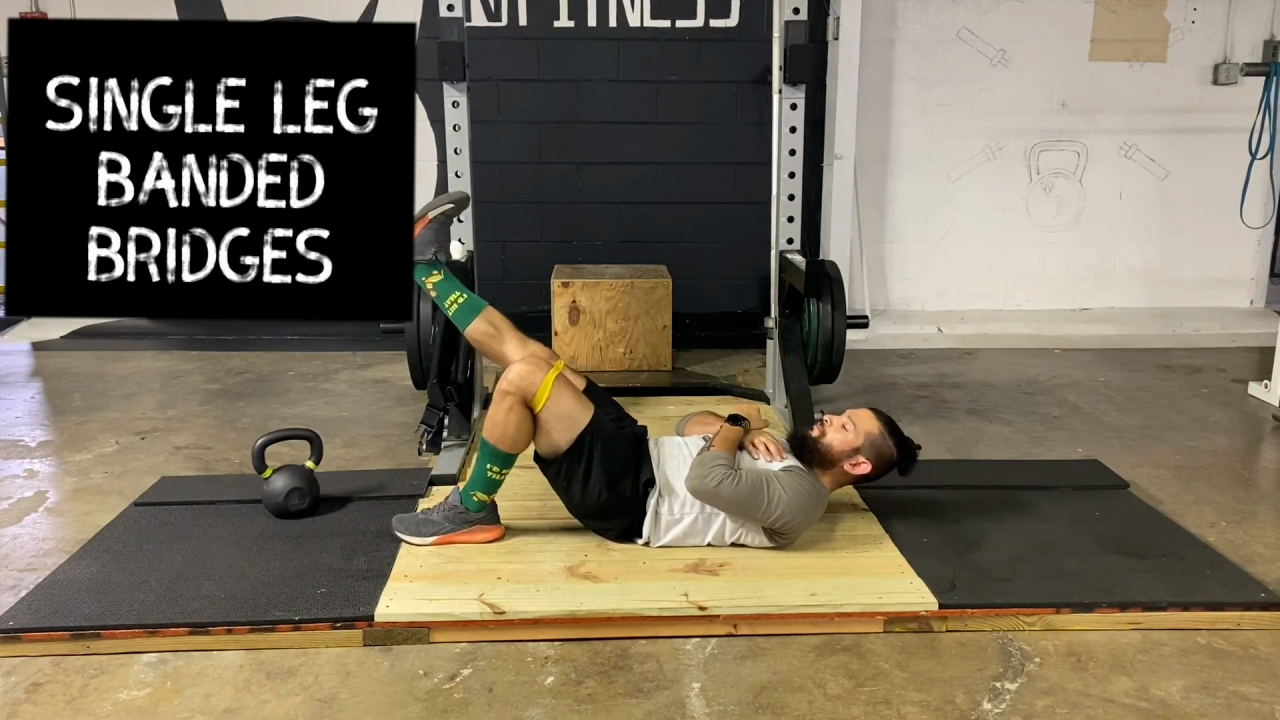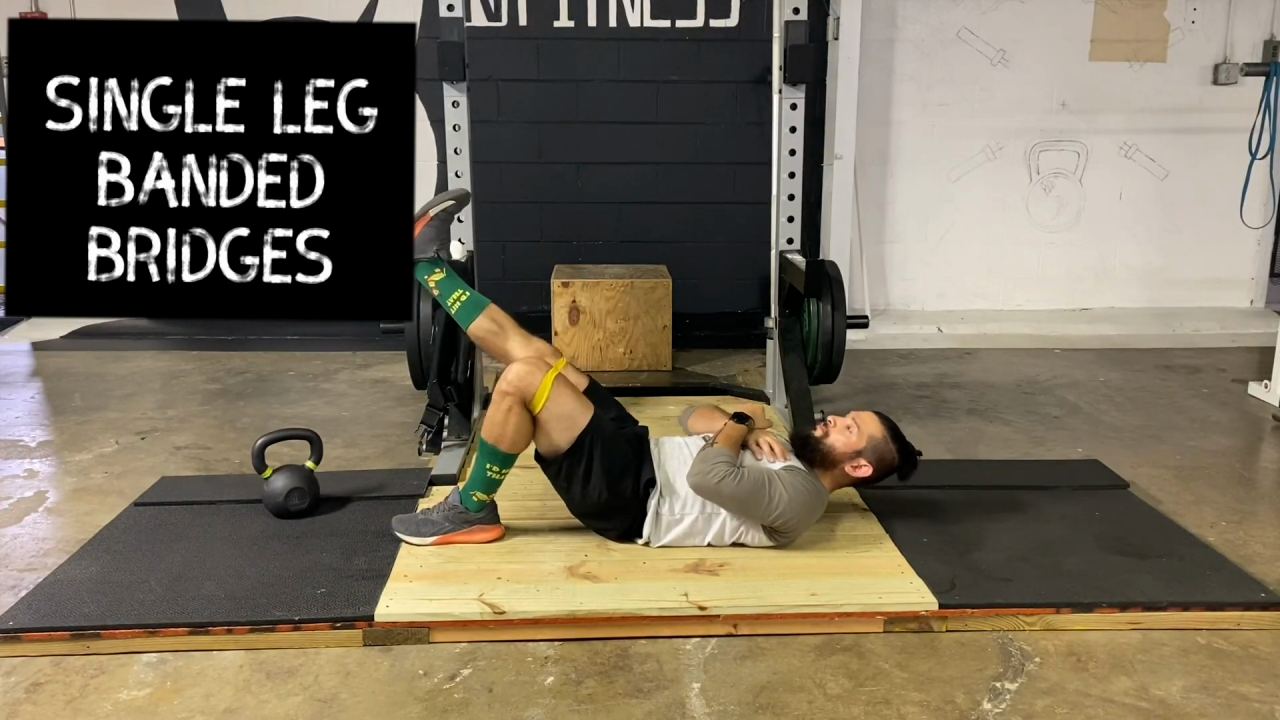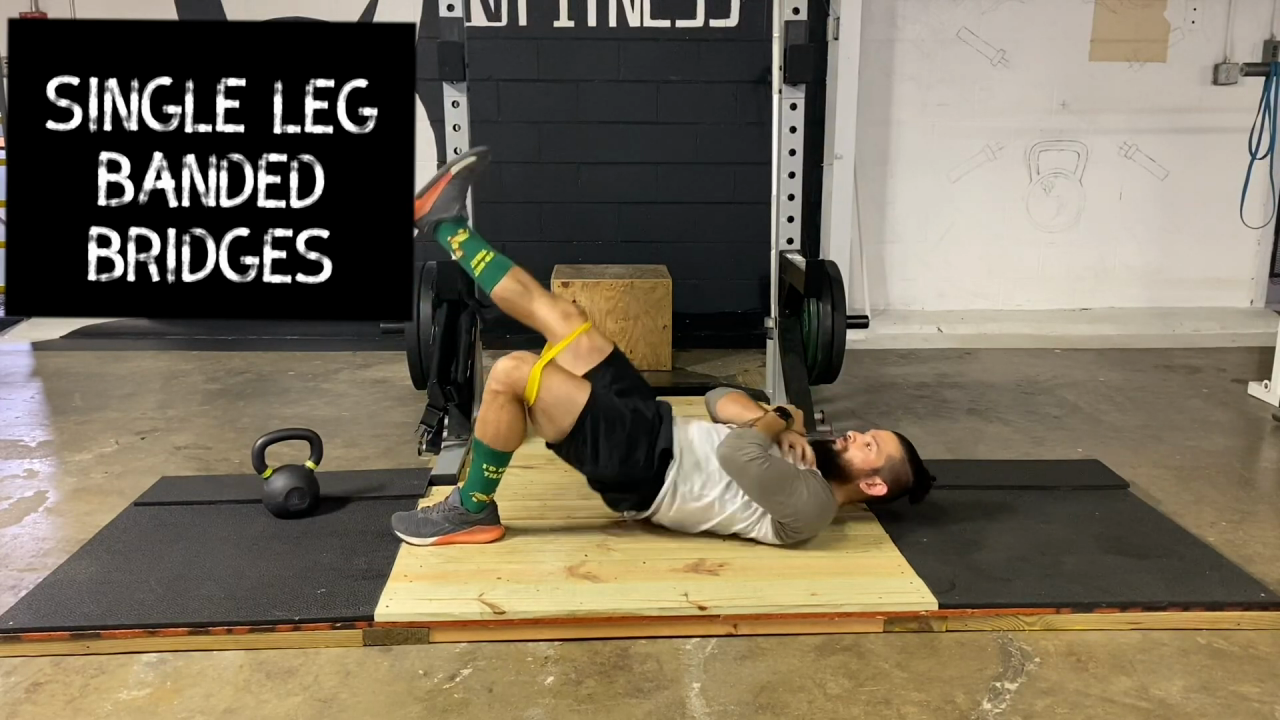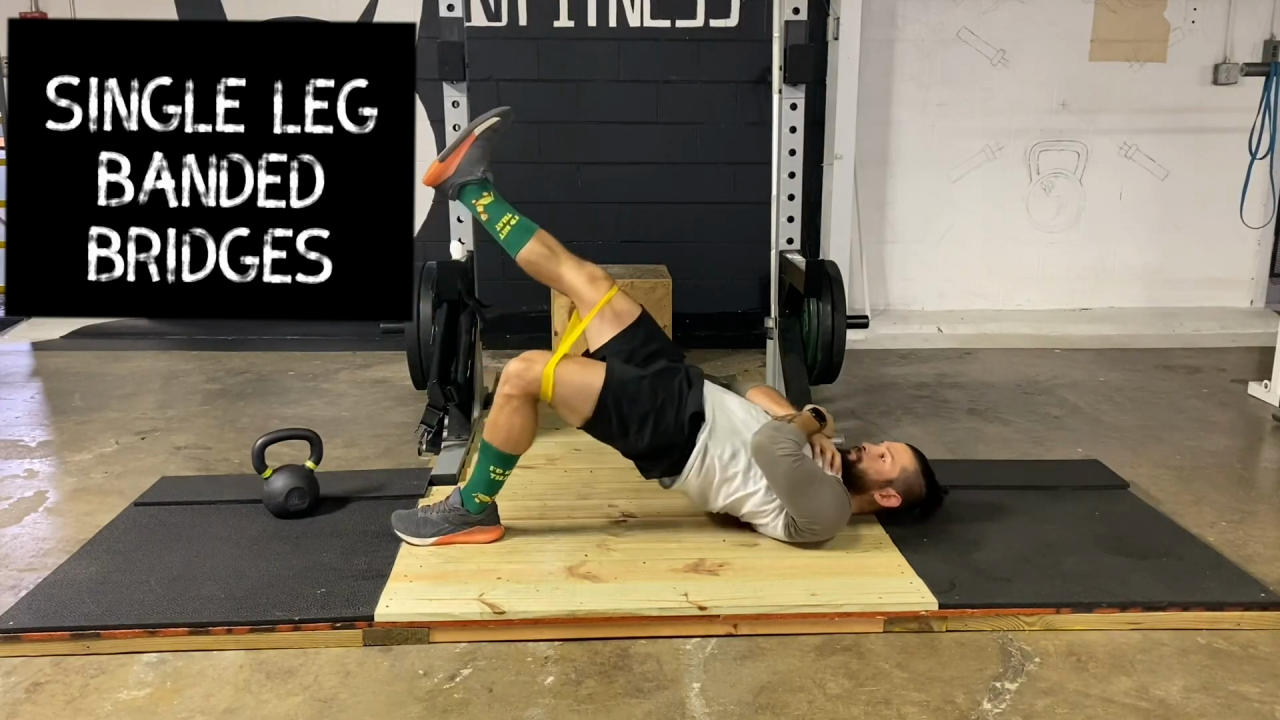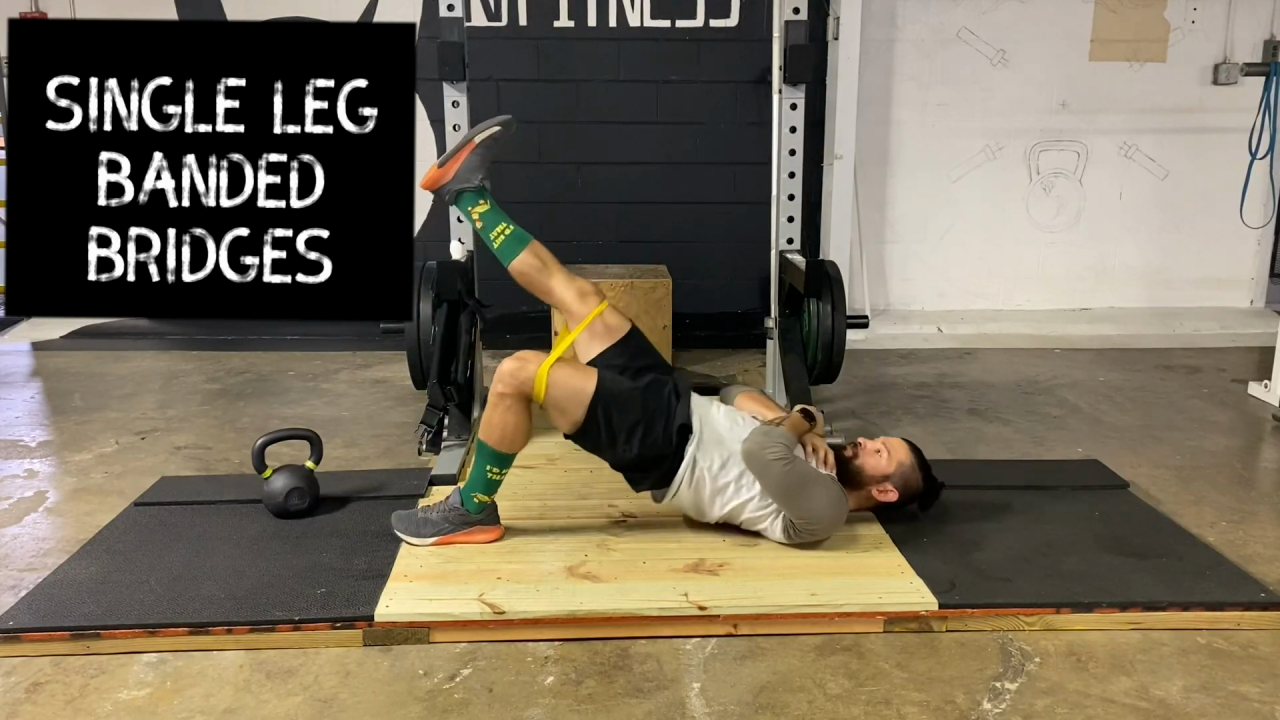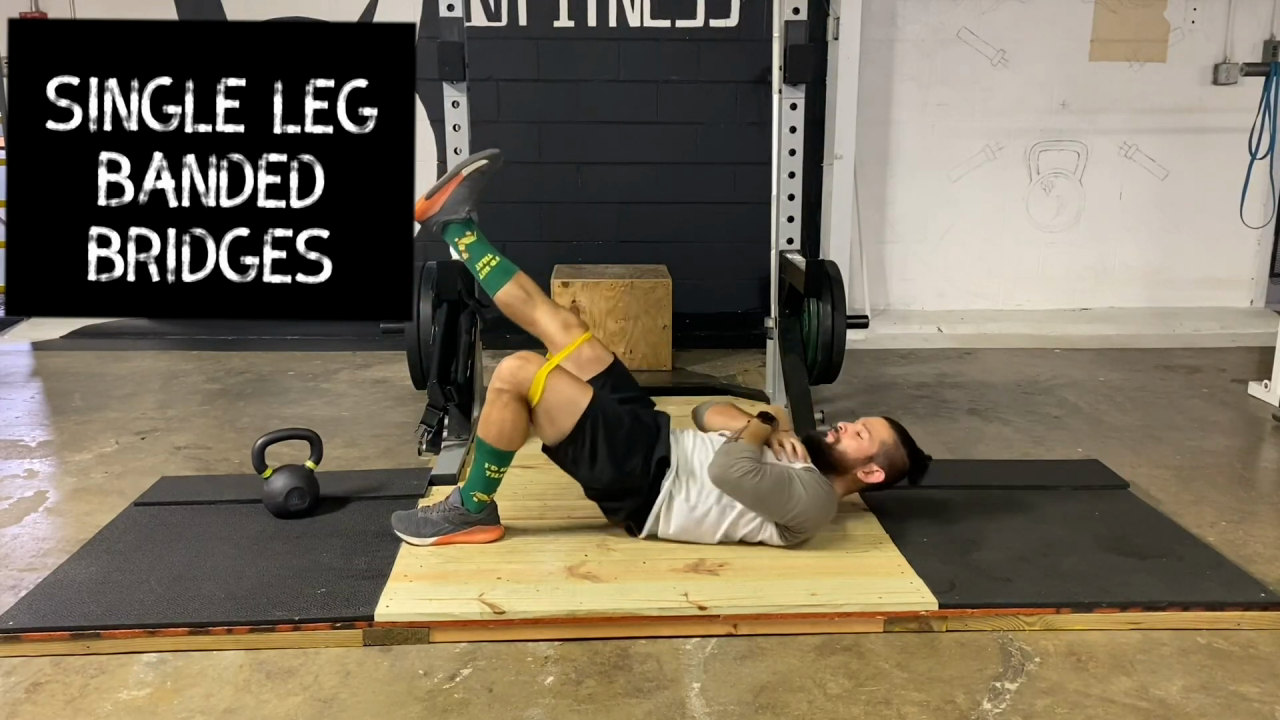
dt=0.3s
person 1, frame 1
left shoulder: (798, 499)
right shoulder: (785, 455)
left elbow: (705, 480)
right elbow: (691, 425)
left wrist: (737, 423)
right wrist: (745, 429)
left hip: (625, 497)
right hip: (637, 454)
left knee: (522, 377)
right knee: (527, 354)
left ankle: (471, 511)
right ankle: (430, 268)
person 1, frame 2
left shoulder: (797, 498)
right shoulder: (784, 455)
left elbow: (707, 475)
right elbow: (694, 416)
left wrist: (743, 422)
right wrist: (747, 426)
left hip: (626, 496)
right hip: (639, 453)
left knee: (521, 378)
right knee: (531, 351)
left ankle: (472, 511)
right ankle: (432, 266)
person 1, frame 3
left shoulder: (809, 504)
right shoulder: (806, 461)
left elbow: (738, 452)
right elbow: (719, 399)
left wrist: (779, 421)
right wrist: (780, 422)
left hip: (642, 463)
right hip: (657, 430)
left knee: (510, 373)
right knee: (556, 314)
left ankle: (470, 511)
right ankle: (448, 223)
person 1, frame 4
left shoulder: (823, 510)
right shoulder: (820, 463)
left elbow: (769, 445)
right elbow: (751, 392)
left wrist: (811, 422)
right wrist: (809, 423)
left hip: (674, 428)
right hip: (683, 395)
left knee: (523, 374)
right knee: (585, 279)
left ankle: (473, 511)
right ankle: (472, 186)
person 1, frame 5
left shoulder: (822, 508)
right shoulder: (822, 465)
left elbow: (759, 451)
right elbow: (737, 396)
left wrist: (801, 421)
right wrist: (801, 423)
left hip: (661, 445)
right hip: (674, 409)
left knee: (517, 371)
right knee: (574, 291)
left ankle: (472, 510)
right ankle: (468, 192)
person 1, frame 6
left shoulder: (810, 502)
right shoulder: (803, 458)
left elbow: (728, 469)
right elbow: (708, 411)
left wrist: (766, 424)
right wrist: (767, 425)
left hip: (642, 480)
right hip: (658, 441)
left knee: (516, 372)
right knee: (556, 322)
left ankle: (472, 510)
right ankle: (456, 223)
